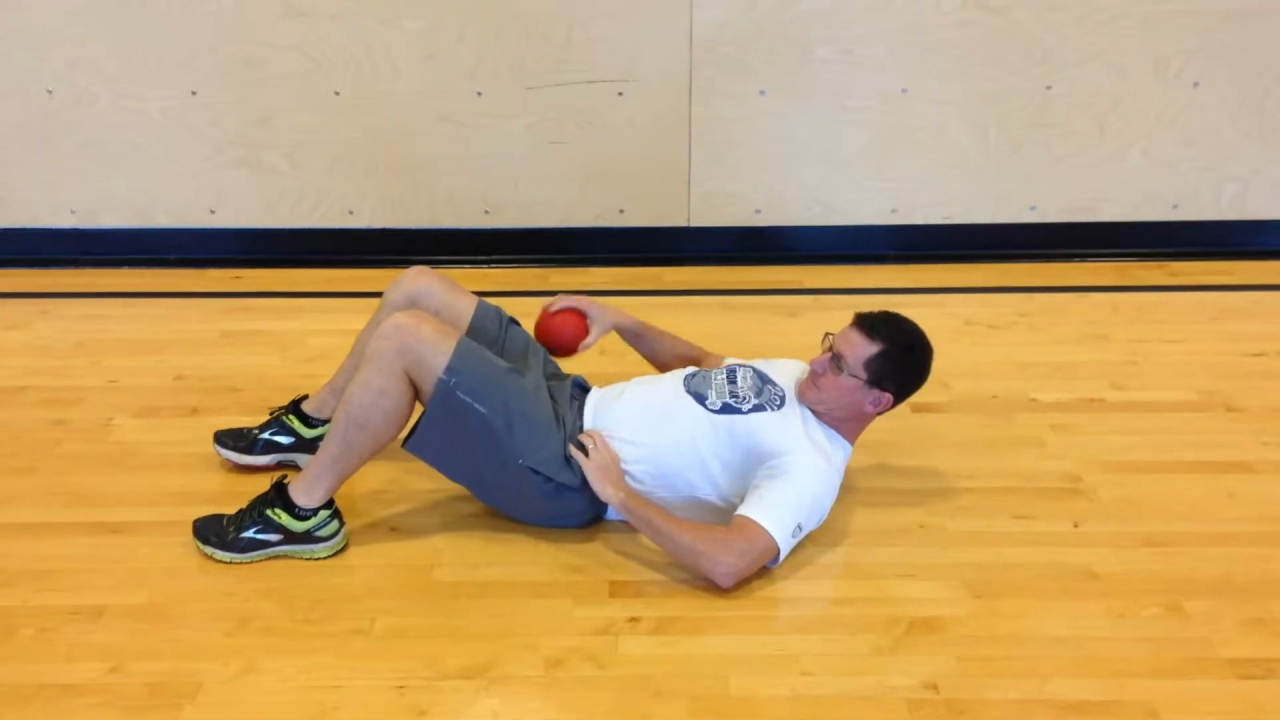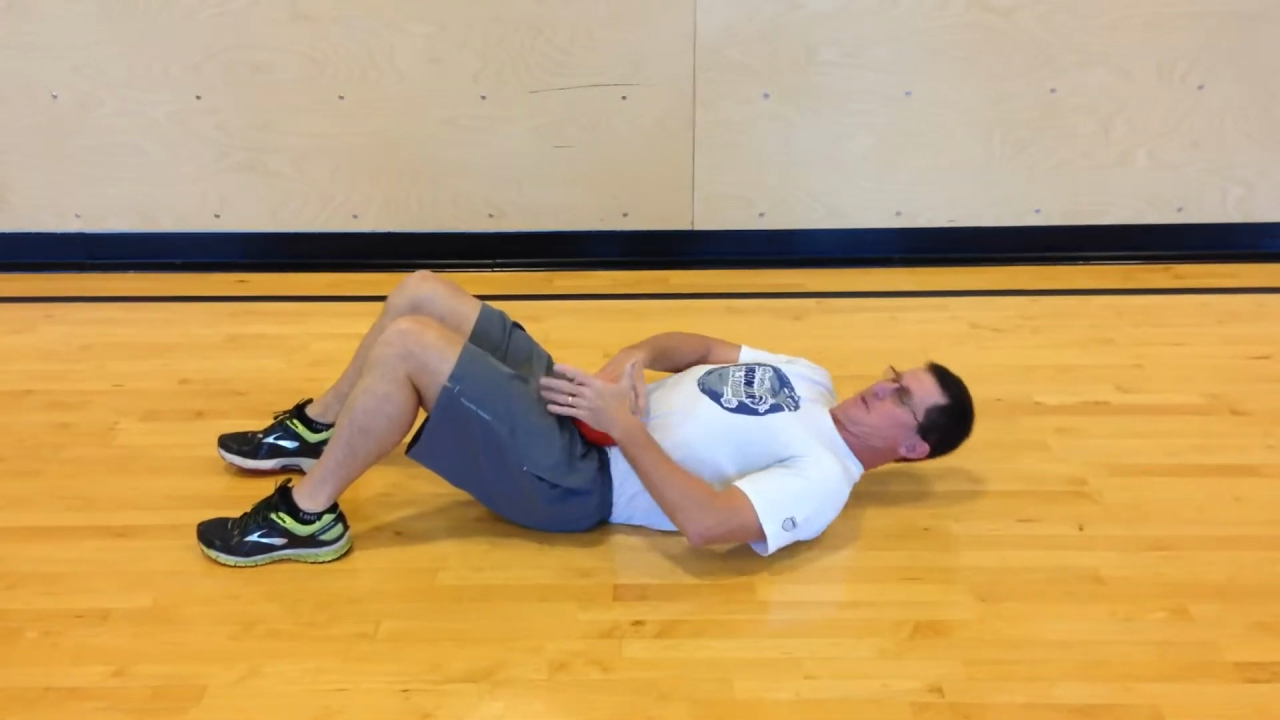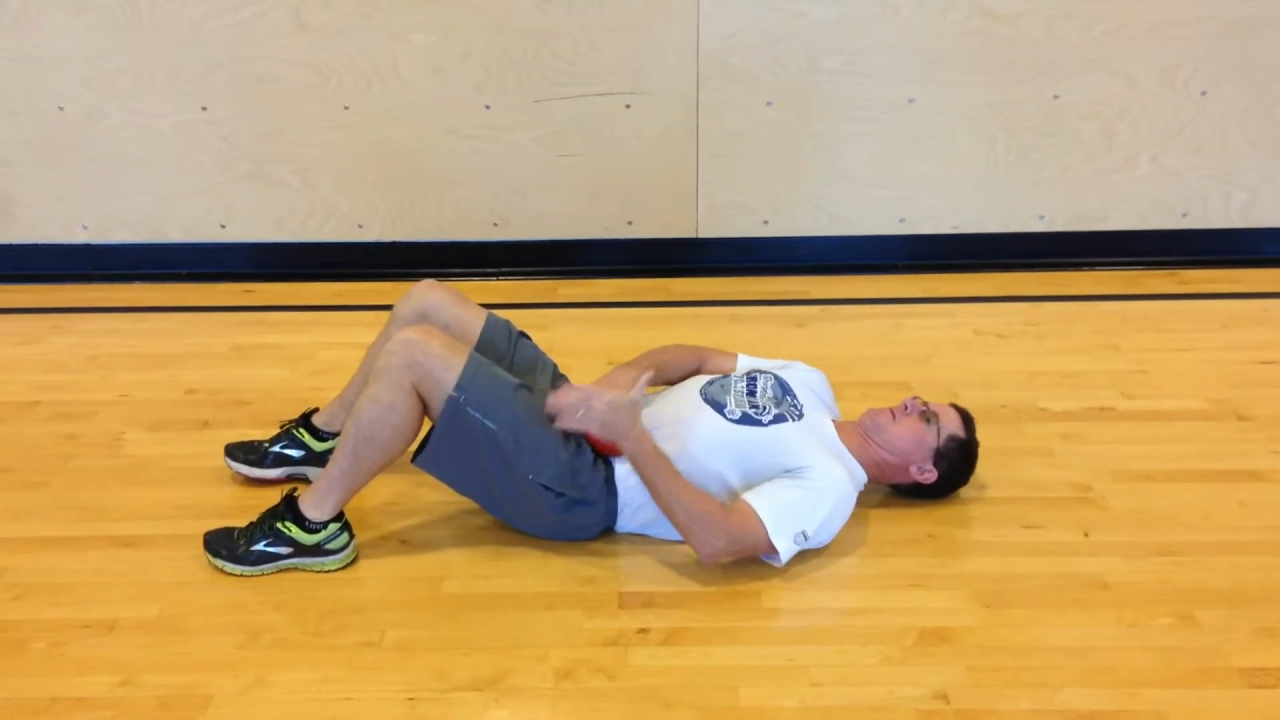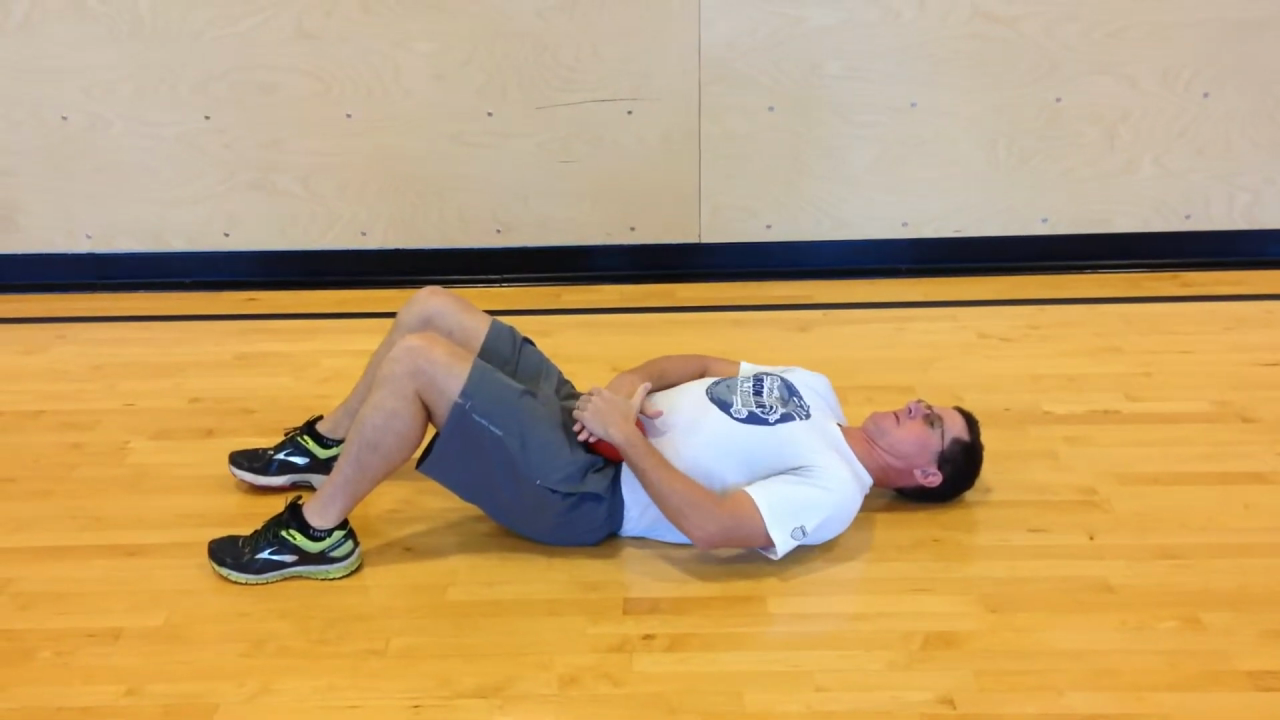
dt=1s
person 1, frame 1
left shoulder: (809, 469)
right shoulder: (791, 378)
left elbow: (728, 563)
right elbow: (693, 361)
left wrist: (621, 494)
right wrist: (620, 319)
left hip: (562, 470)
right hip: (573, 403)
left knee: (403, 339)
right knee: (415, 288)
left ankle: (301, 514)
right ankle: (309, 428)
person 1, frame 2
left shoulder: (821, 479)
right shoulder: (811, 380)
left elbow: (706, 522)
right elbow: (702, 348)
left wrist: (624, 425)
right wrist: (639, 355)
left hip: (573, 478)
right hip: (588, 415)
left knee: (407, 344)
right knee: (419, 293)
left ankle: (307, 517)
right ankle: (313, 431)
person 1, frame 3
left shoulder: (826, 491)
right shoulder: (812, 386)
left elbow: (712, 538)
right elbow: (697, 358)
left wrist: (629, 434)
right wrist: (629, 375)
left hip: (578, 487)
right hip: (590, 424)
left knee: (412, 353)
right knee: (426, 301)
left ankle: (312, 526)
right ankle: (319, 440)
person 1, frame 4
left shoulder: (831, 493)
right shoulder: (816, 391)
left elbow: (707, 524)
right elbow: (702, 365)
left wrist: (625, 434)
right wrist: (626, 385)
left hip: (583, 491)
right hip: (589, 418)
left knee: (415, 359)
right knee: (430, 308)
left ankle: (316, 533)
right ankle: (323, 448)
